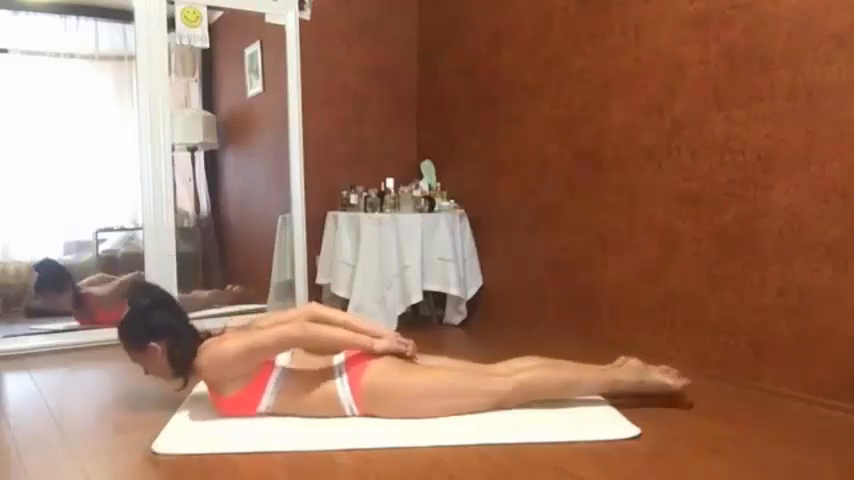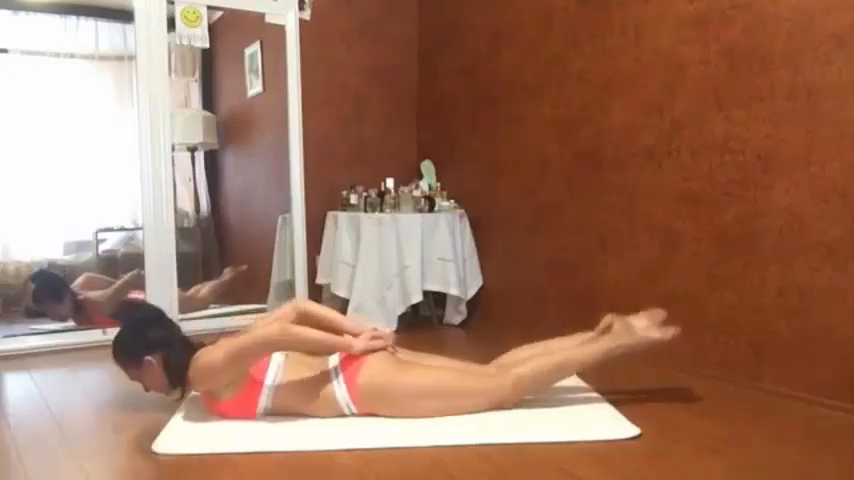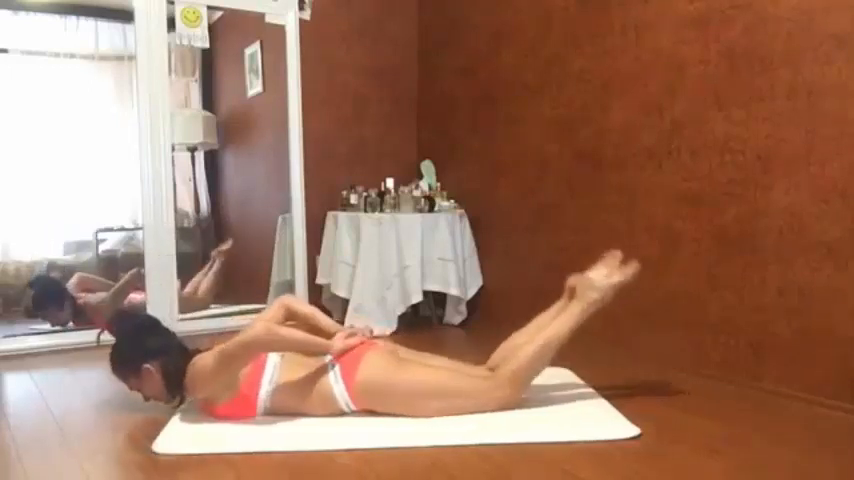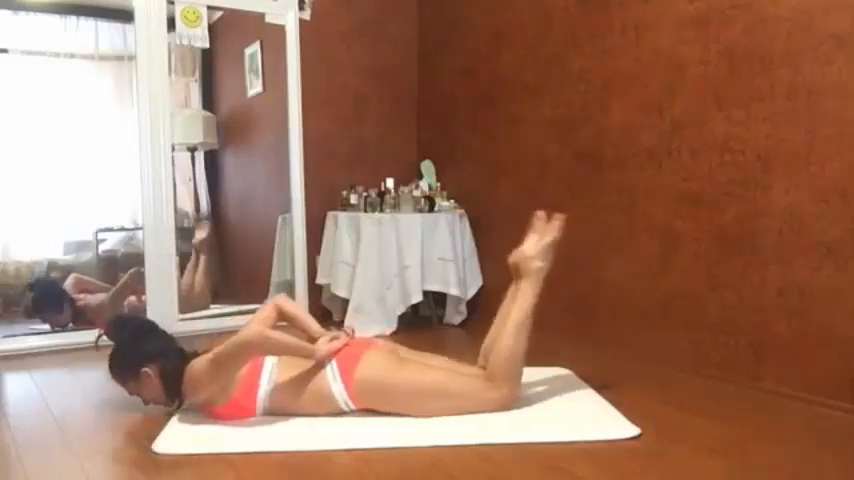
dt=0.3s
person 1, frame 1
left shoulder: (213, 362)
right shoulder: (229, 340)
left elbow: (295, 333)
right elbow: (310, 312)
left wrist: (368, 346)
right wrist: (380, 336)
left hip: (366, 388)
right hip: (364, 369)
left knee: (507, 388)
right knee: (498, 371)
left ankle: (632, 376)
right ankle: (620, 369)
person 1, frame 2
left shoulder: (205, 371)
right shoulder: (221, 350)
left elbow: (278, 333)
right elbow: (297, 307)
left wrist: (349, 347)
right wrist: (358, 332)
left hip: (363, 386)
right hip: (365, 365)
left knee: (504, 387)
right knee: (495, 371)
left ankle: (614, 342)
right ankle: (603, 334)
person 1, frame 3
left shoulder: (200, 379)
right shoulder: (217, 364)
left elbow: (258, 335)
right elbow: (285, 305)
left wrist: (328, 351)
right wrist: (338, 336)
left hip: (361, 382)
right hip: (365, 360)
left knee: (501, 388)
right knee: (489, 372)
left ankle: (585, 299)
right ankle: (573, 297)
person 1, frame 4
left shoulder: (198, 383)
right shoulder: (214, 364)
left elbow: (250, 338)
right elbow: (277, 303)
left wrist: (313, 353)
right wrist: (320, 339)
left hip: (356, 379)
right hip: (358, 355)
left knee: (499, 392)
right knee: (484, 375)
left ankle: (529, 275)
right ankle: (523, 273)
person 2, frame 1
left shoulder: (101, 298)
right shoulder: (74, 294)
left elbow: (138, 277)
left knee: (196, 301)
right knee: (193, 300)
left ankle: (230, 294)
right ankle: (228, 294)
person 2, frame 2
left shoulder: (101, 304)
right shoulder: (72, 294)
left elbow: (137, 275)
right hip: (133, 298)
left ankle: (225, 278)
right ankle: (223, 278)
person 2, frame 3
left shoulder: (101, 309)
right shoulder: (69, 293)
left elbow: (136, 274)
left hip: (146, 304)
right hip: (131, 300)
left ankle: (218, 258)
right ankle: (214, 260)
person 2, frame 4
left shoulder: (100, 308)
right shoulder: (67, 295)
left elbow: (135, 274)
left hip: (144, 304)
right hip: (128, 299)
left ankle: (200, 249)
right ankle: (198, 249)
